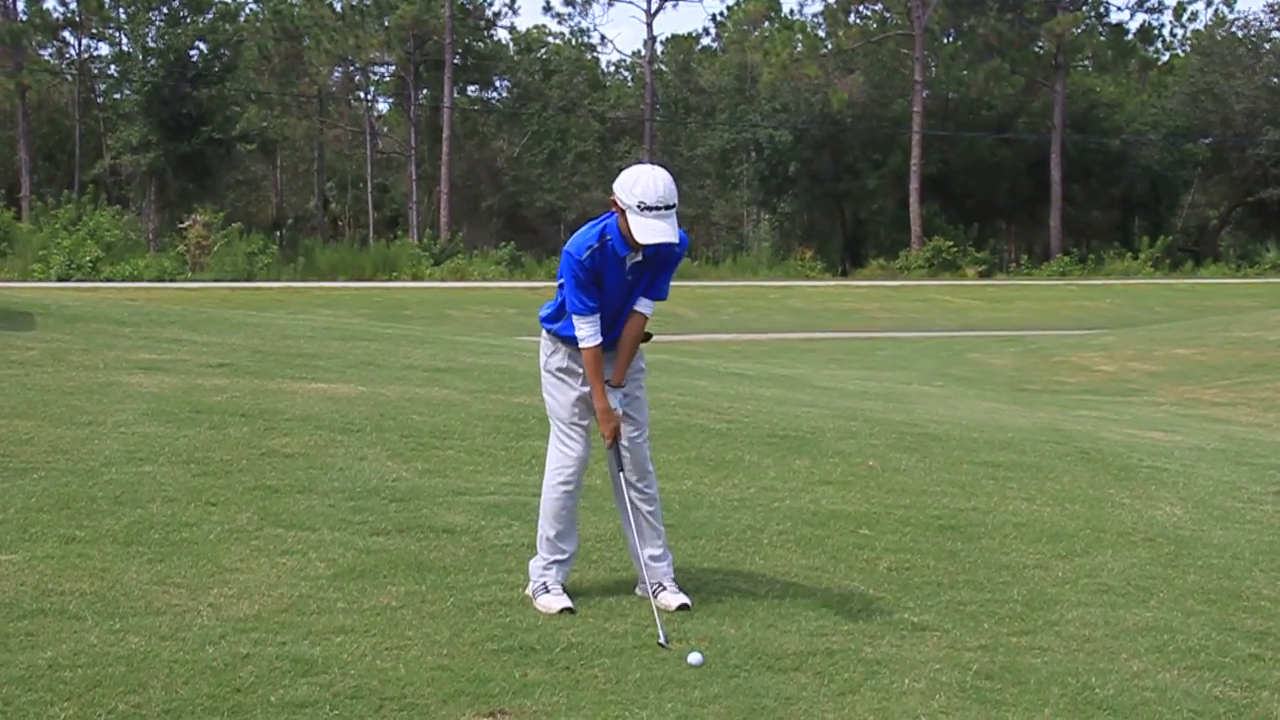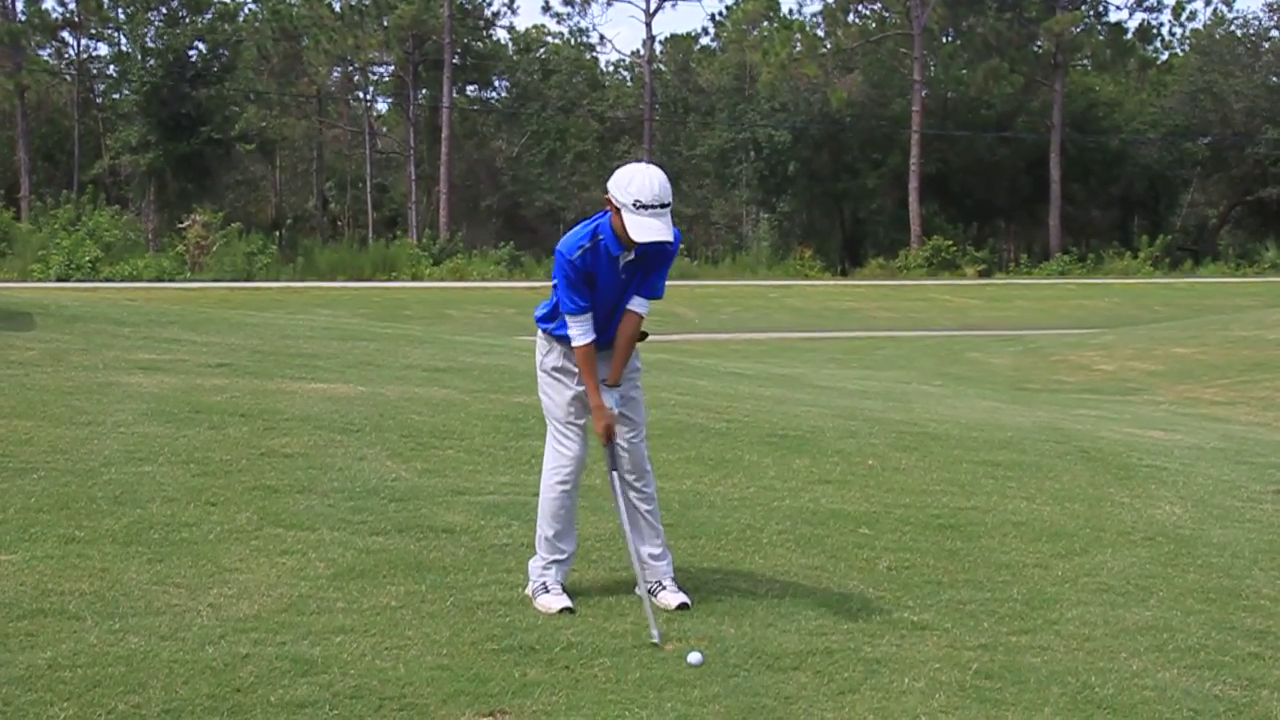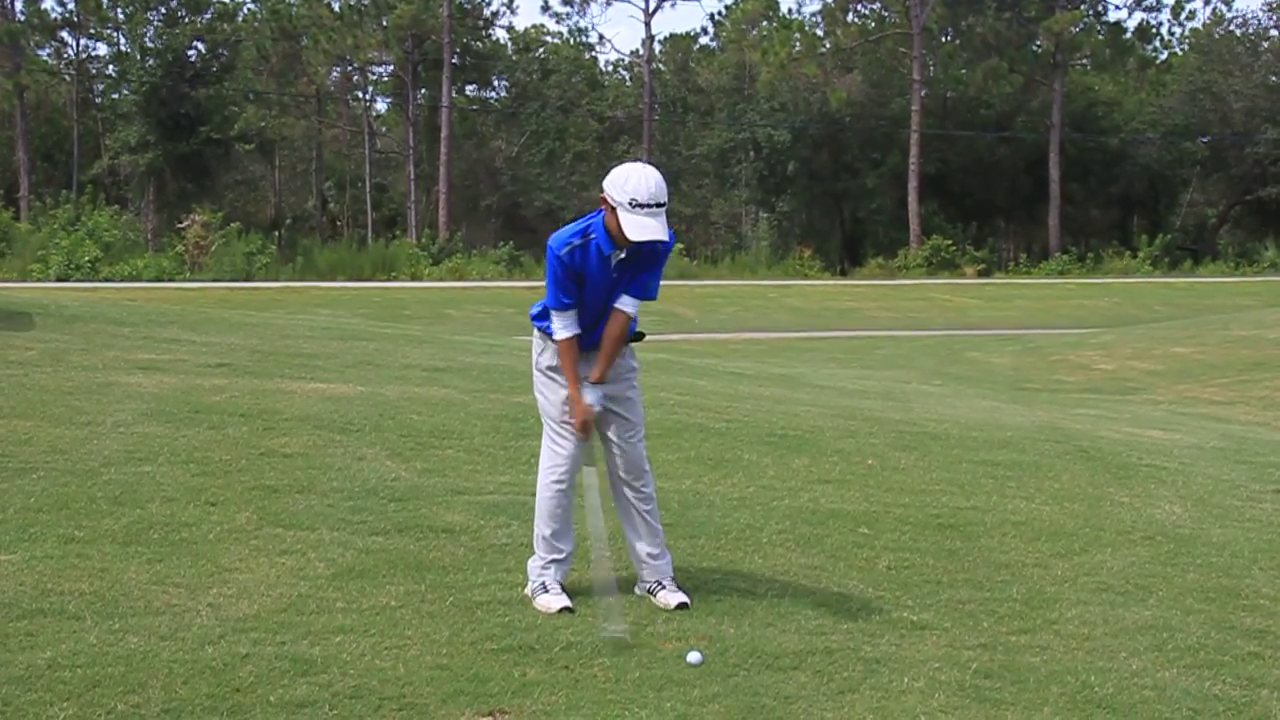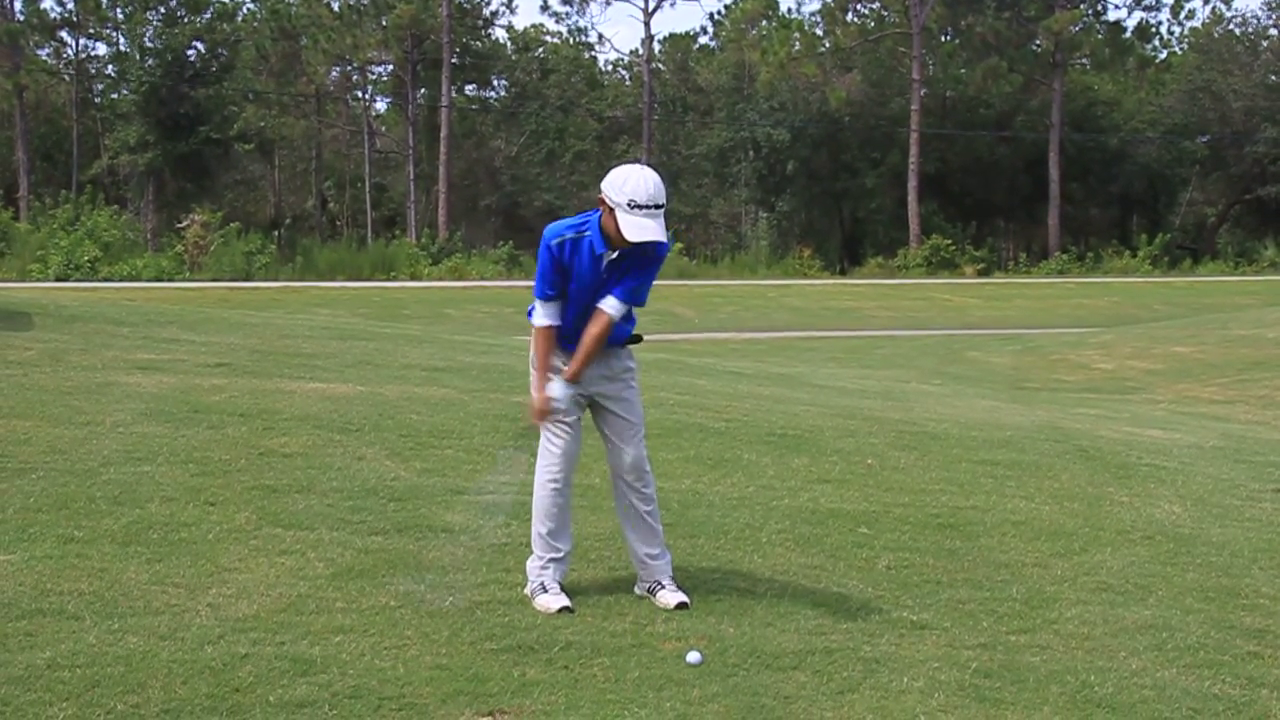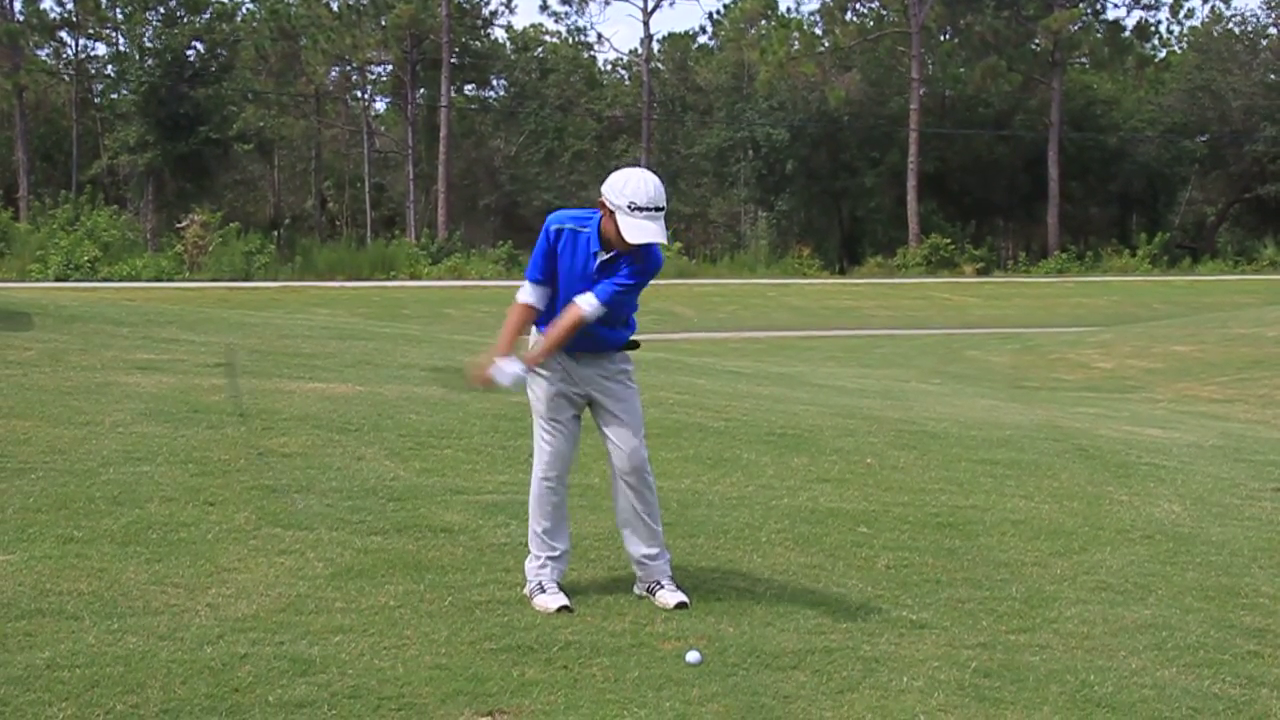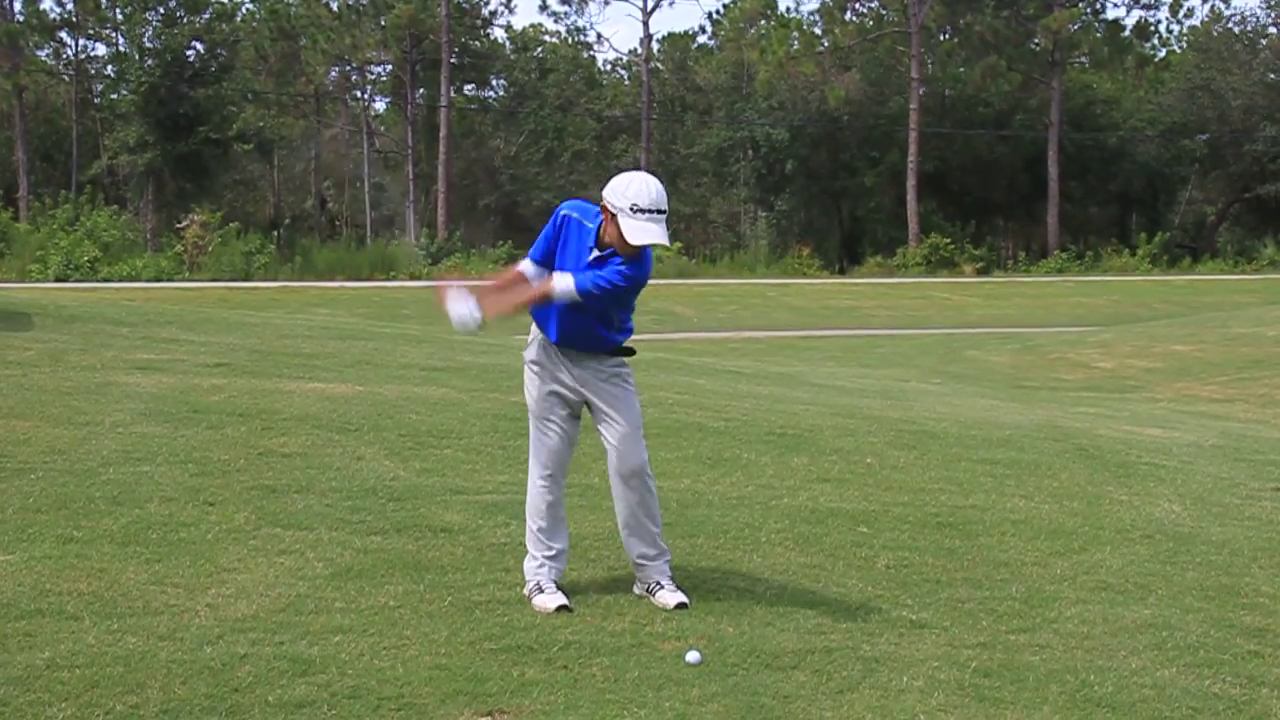
dt=0.1s
person 1, frame 1
left shoulder: (671, 244)
right shoulder: (582, 251)
left elbow: (640, 314)
right elbow: (586, 332)
left wrist: (616, 386)
right wrist: (601, 405)
left hip: (624, 356)
right hip: (568, 355)
left knee: (636, 463)
right knee: (569, 461)
left ankle: (657, 574)
right ankle: (546, 575)
person 1, frame 2
left shoulder: (664, 243)
right shoulder: (575, 250)
left elbow: (634, 313)
right elbow: (579, 331)
left wrist: (612, 386)
right wrist: (595, 403)
left hip: (619, 355)
right hip: (564, 355)
left knee: (634, 462)
right knee: (565, 461)
left ankle: (656, 573)
right ankle: (546, 575)
person 1, frame 3
left shoulder: (656, 245)
right shoulder: (567, 246)
left elbow: (622, 314)
right elbow: (562, 326)
left wrist: (596, 385)
right wrist: (573, 396)
left hip: (615, 356)
right hip: (561, 354)
left knee: (631, 464)
right knee: (560, 463)
left ankle: (655, 574)
right ankle: (544, 575)
person 1, frame 4
left shoulder: (651, 249)
right shoulder: (560, 240)
left elbow: (606, 315)
right elbow: (546, 315)
left wrist: (573, 380)
right wrist: (541, 385)
left hip: (611, 357)
right hip: (556, 352)
left knee: (632, 464)
right knee: (556, 462)
left ankle: (654, 573)
right ankle: (544, 575)
person 1, frame 5
left shoulder: (644, 261)
right shoulder: (561, 227)
left elbow: (583, 312)
right elbow: (530, 294)
left wrist: (525, 365)
right wrist: (500, 353)
left hip: (609, 363)
right hip: (554, 361)
left knee: (632, 463)
right knee: (551, 465)
left ankle: (654, 573)
right ankle: (543, 574)
person 1, frame 6
left shoulder: (633, 267)
right shoulder: (571, 216)
left elbow: (556, 290)
right elbow: (531, 269)
left wrist: (480, 307)
right wrist: (480, 293)
left hip: (604, 366)
right hip: (550, 353)
left knee: (631, 464)
right knee: (547, 466)
left ankle: (654, 573)
right ankle: (542, 575)
